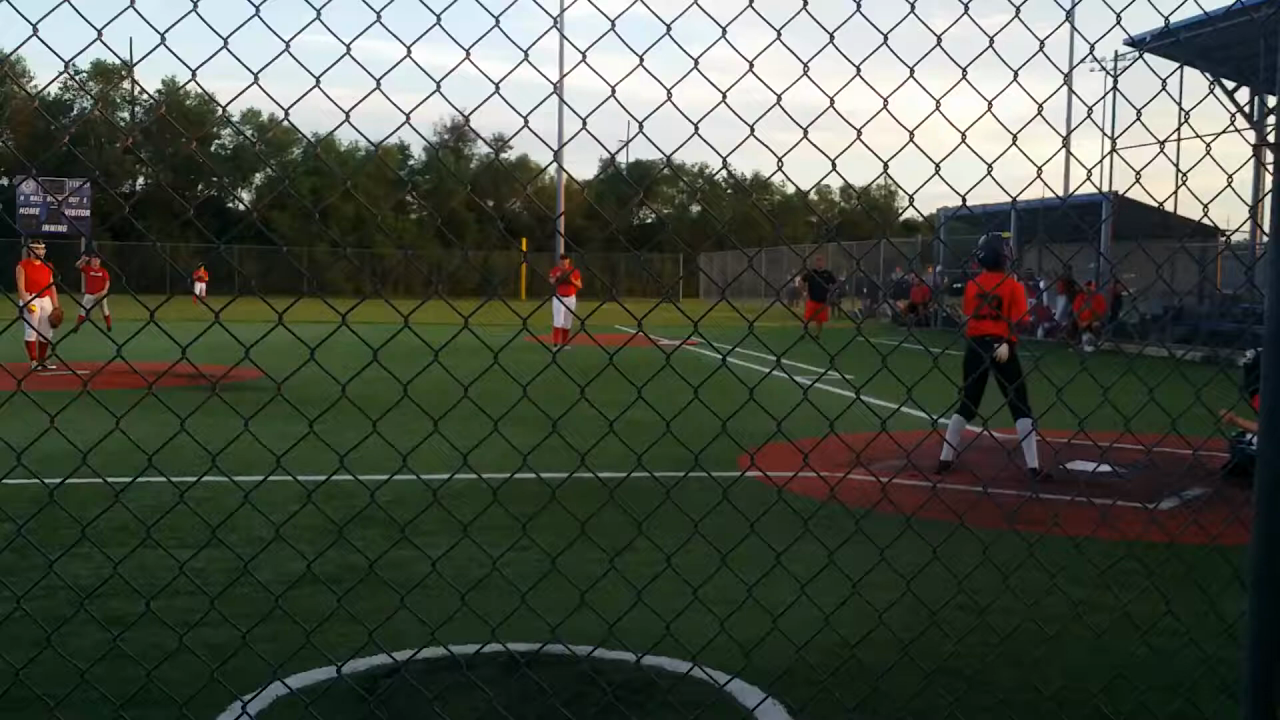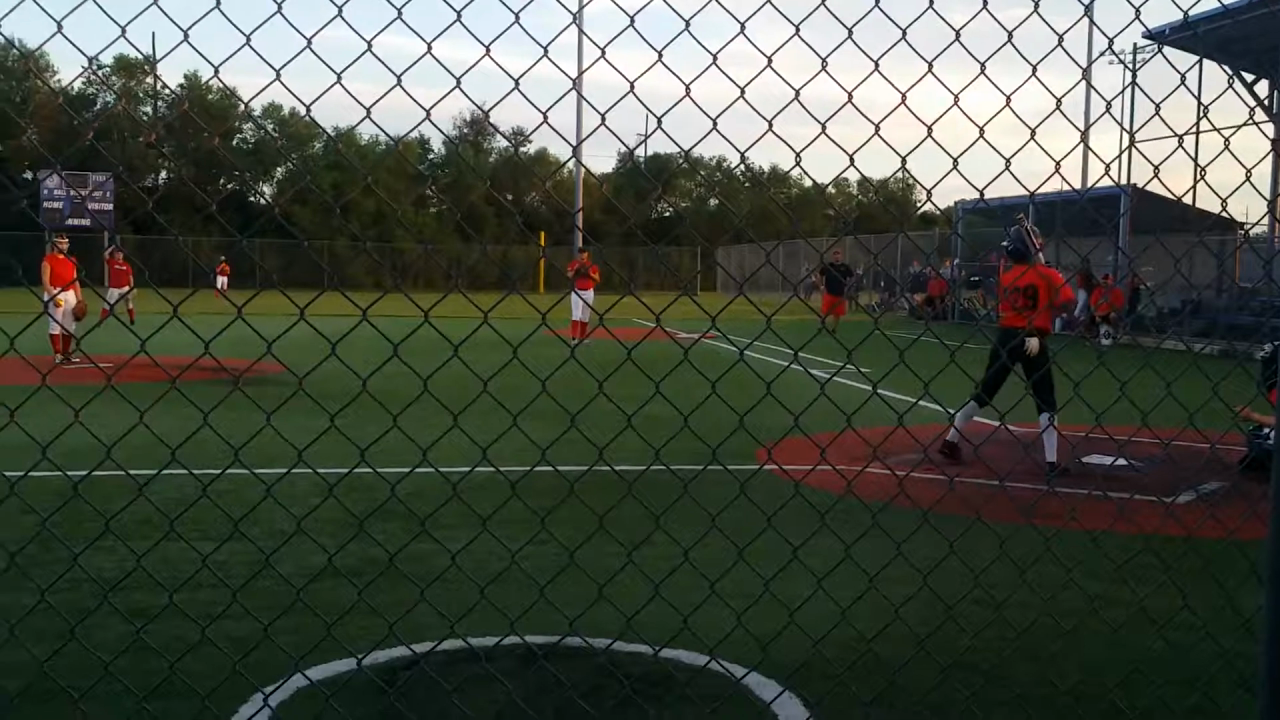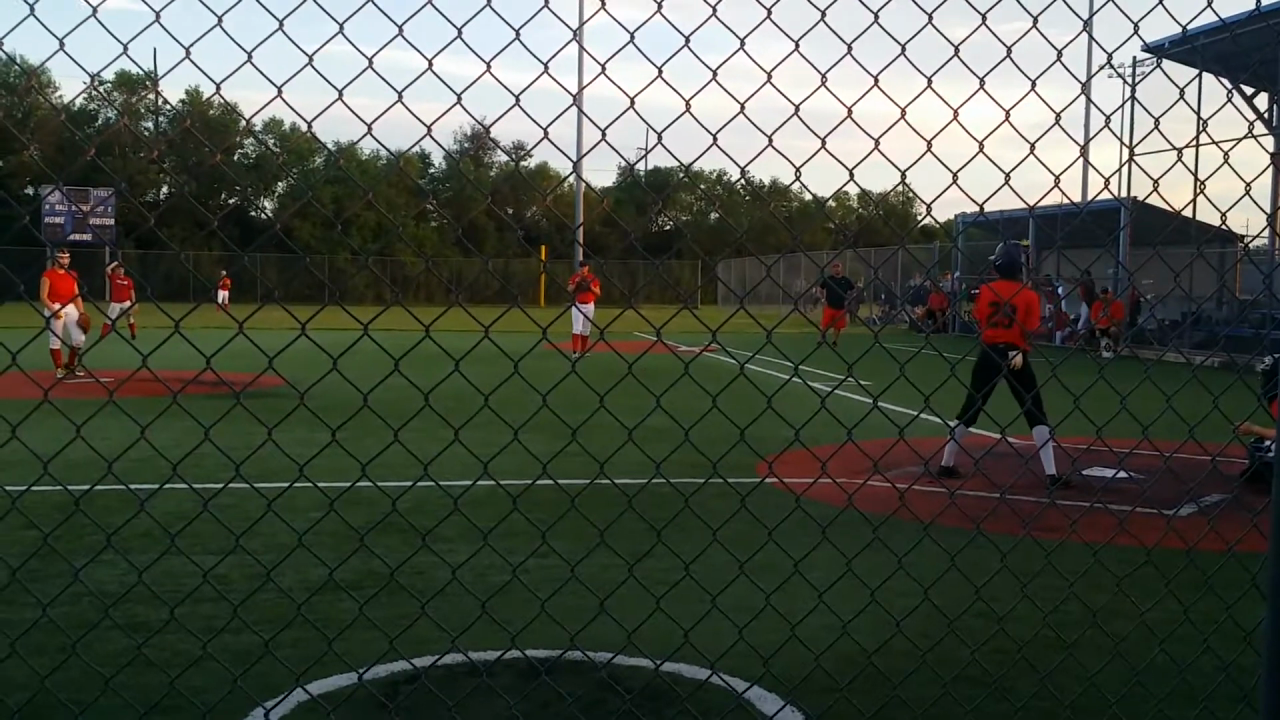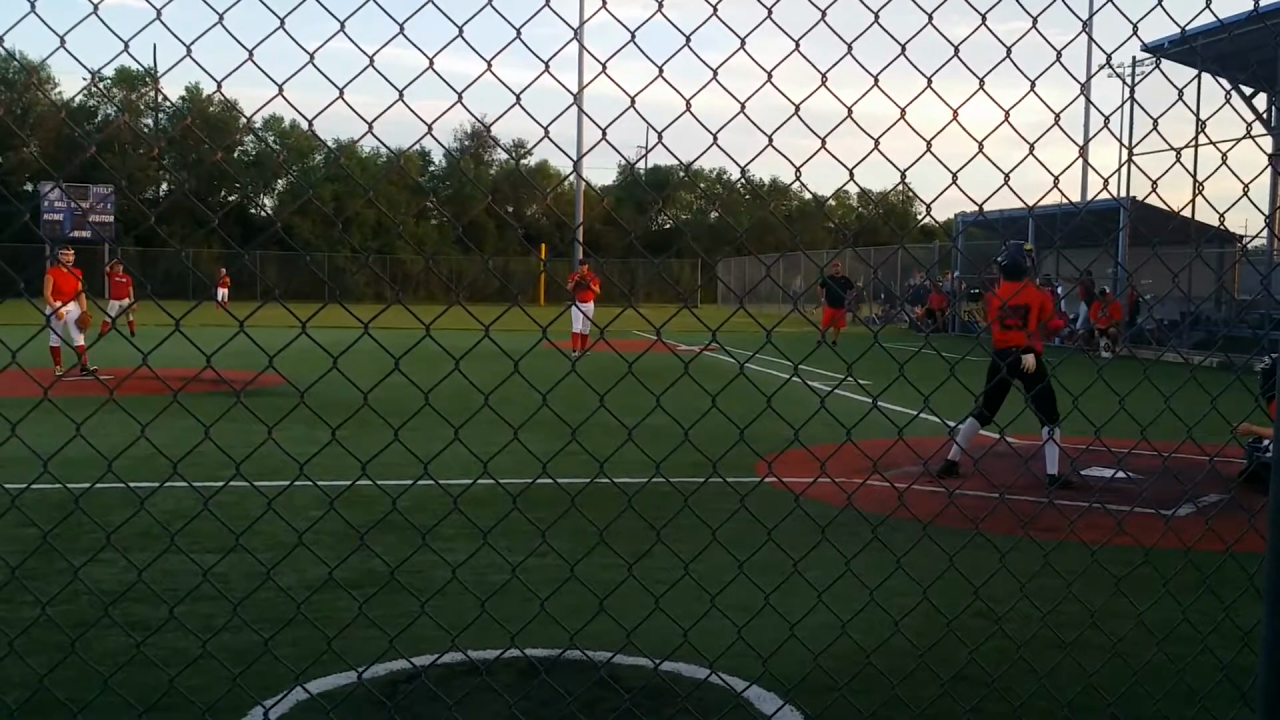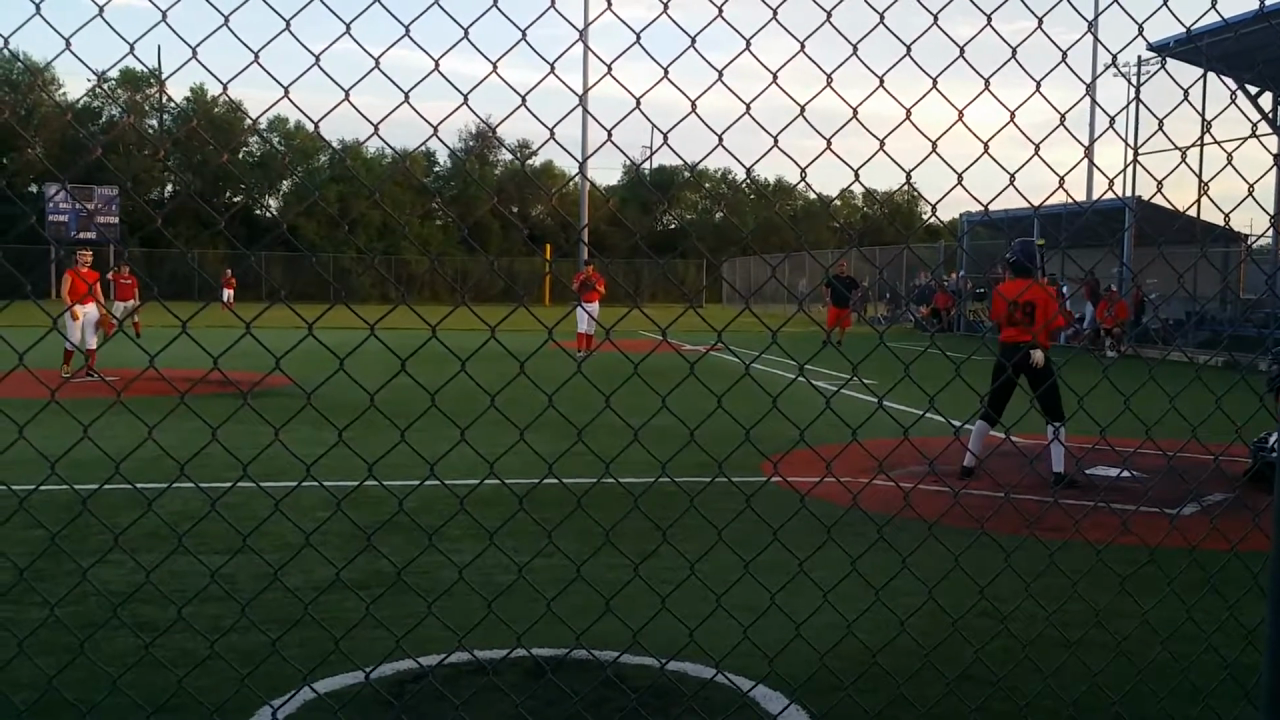
dt=0.4s
person 1, frame 1
left shoulder: (972, 286)
right shoulder: (1013, 286)
right elbow: (1019, 322)
left hip: (975, 347)
right hip: (1002, 348)
left knee: (967, 404)
right knee: (1021, 407)
left ankle: (946, 459)
right ankle: (1033, 468)
person 1, frame 2
left shoulder: (1005, 278)
right shoulder: (1048, 275)
right elbow: (1066, 302)
left hip: (1006, 338)
right hip: (1033, 340)
left knee: (982, 393)
right knee: (1046, 402)
left ankle: (950, 441)
right ankle: (1052, 462)
person 1, frame 3
left shoulder: (985, 291)
right shoulder: (1029, 296)
right elbow: (1030, 333)
left hip: (988, 354)
right hip: (1015, 356)
left knee: (969, 410)
right knee: (1036, 414)
left ankle: (946, 465)
right ankle: (1051, 474)
person 1, frame 4
left shoulder: (995, 295)
right shoulder: (1041, 295)
left elbow: (993, 328)
right elbow: (1054, 329)
left hip: (1002, 356)
right hip: (1029, 358)
left knee: (983, 412)
right knee: (1050, 416)
left ankle: (951, 461)
right ankle: (1053, 475)
person 1, frame 5
left shoulder: (1001, 290)
right shoulder: (1045, 293)
right elbow: (1055, 328)
left hip: (1007, 352)
right hip: (1034, 354)
left knee: (991, 410)
right knee: (1054, 414)
left ankle: (968, 465)
right ankle: (1058, 473)
